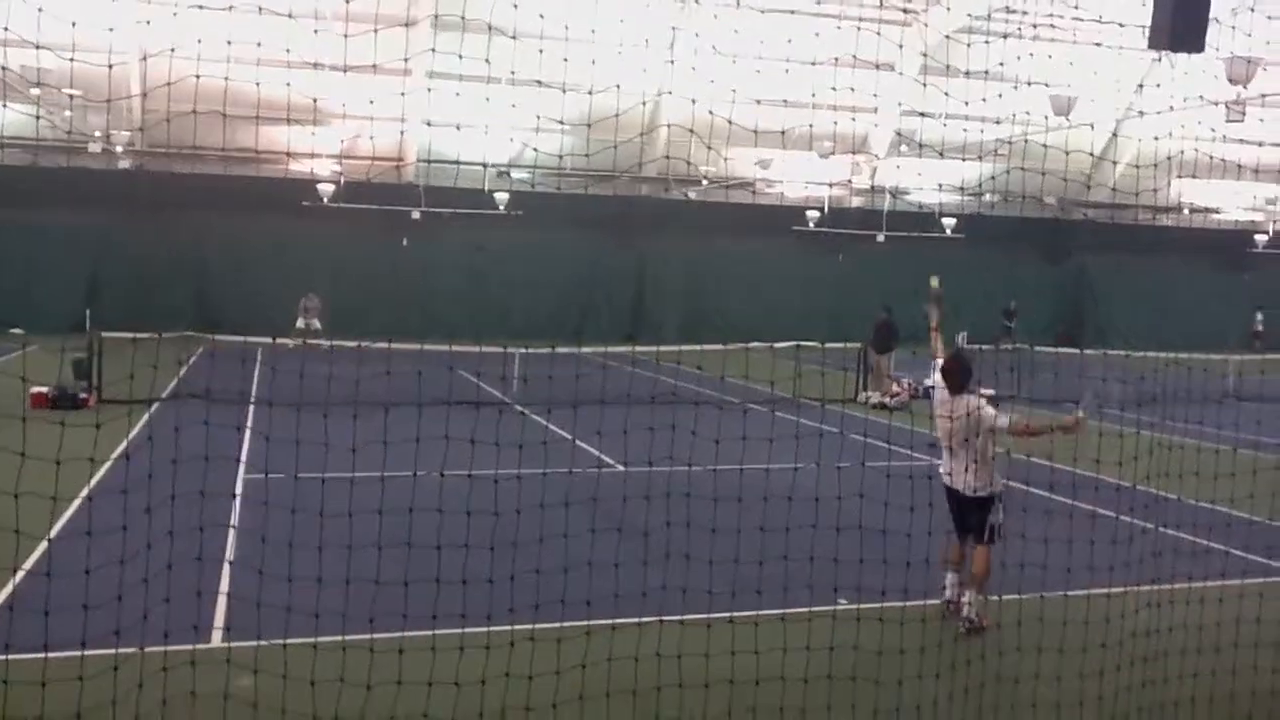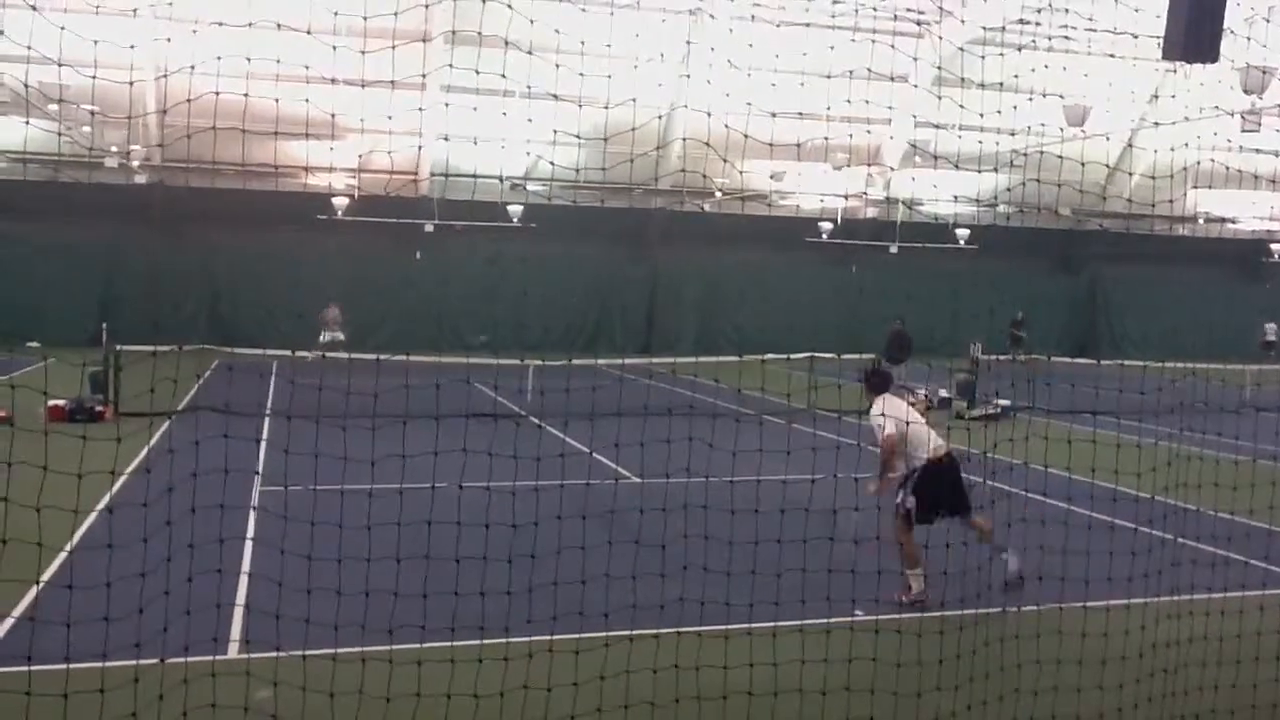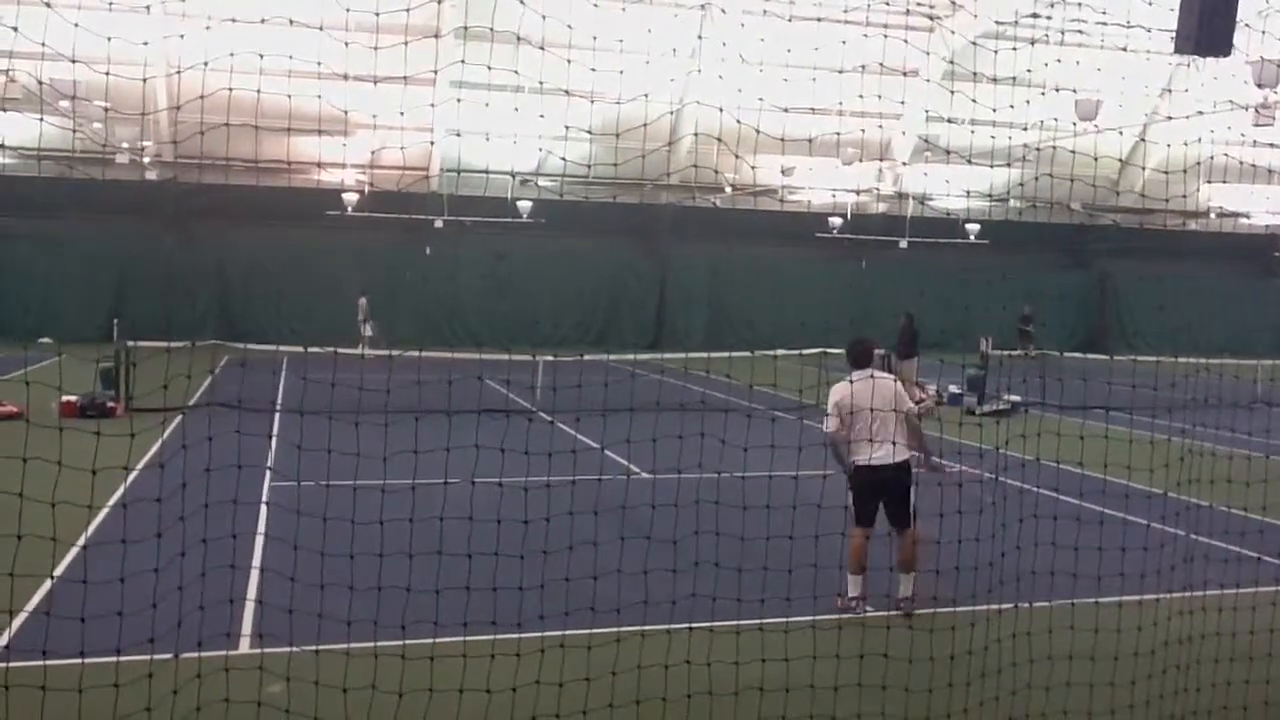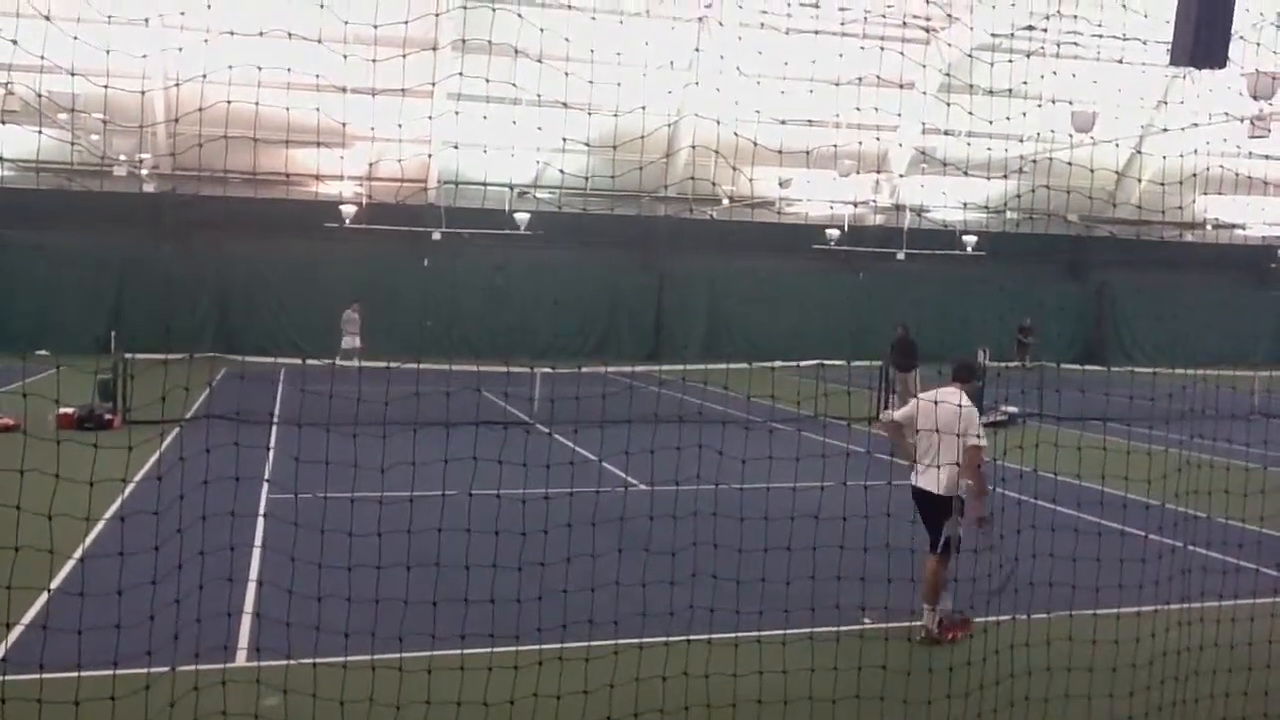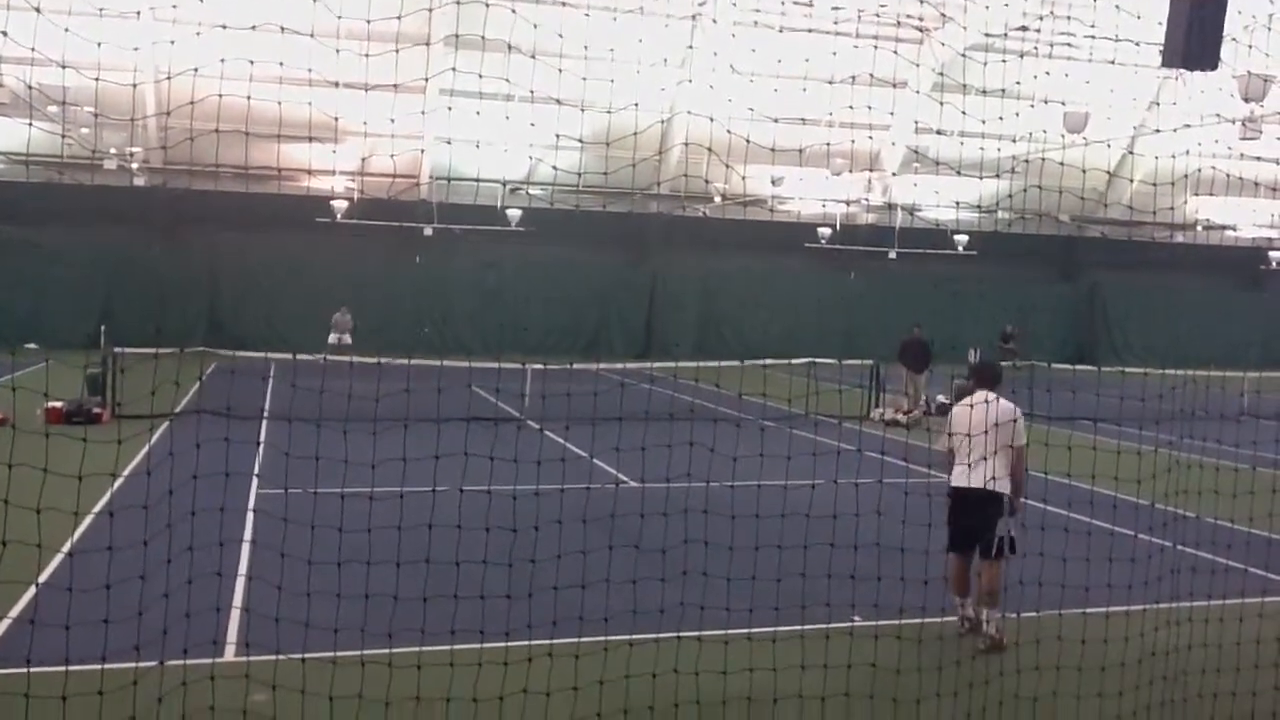
dt=1s
person 1, frame 1
left shoulder: (939, 390)
right shoulder: (979, 411)
left elbow: (939, 355)
right elbow: (1017, 429)
left wrist: (934, 326)
right wrist: (1061, 426)
left hip: (951, 481)
right hip: (981, 487)
left knee: (960, 538)
right knee: (982, 546)
left ankle: (951, 596)
right ankle: (971, 612)
person 1, frame 2
left shoulder: (877, 411)
right shoulder: (897, 403)
left elbow: (891, 444)
left wrist: (882, 477)
right wrist: (894, 477)
left hip: (927, 471)
right hip: (945, 461)
left knee: (902, 528)
right knee: (969, 517)
left ankle: (916, 590)
right ankle: (1009, 560)
person 1, frame 3
left shoulder: (838, 391)
right shoulder: (892, 383)
left elbow: (833, 438)
right elbow: (912, 423)
left wrist: (846, 467)
left hip: (863, 468)
right hip: (897, 466)
left knee: (860, 531)
right knee: (905, 532)
left ankle: (854, 597)
right ankle: (905, 596)
person 1, frame 4
left shoulder: (924, 399)
right shoulder: (968, 410)
left elbow: (889, 422)
right elbow: (974, 460)
left wrist: (910, 445)
right wrist: (980, 500)
left hip: (920, 485)
right hip: (947, 491)
left knee: (939, 551)
right knee: (938, 555)
left ankle: (938, 616)
right ankle: (929, 626)
person 1, frame 5
left shoulder: (957, 410)
right shoulder: (1011, 411)
right elbow: (1018, 460)
right wrist: (1017, 497)
left hip: (959, 489)
right hip: (994, 492)
left knee: (959, 555)
right knee: (991, 562)
left ankle: (966, 615)
right ankle: (990, 629)
